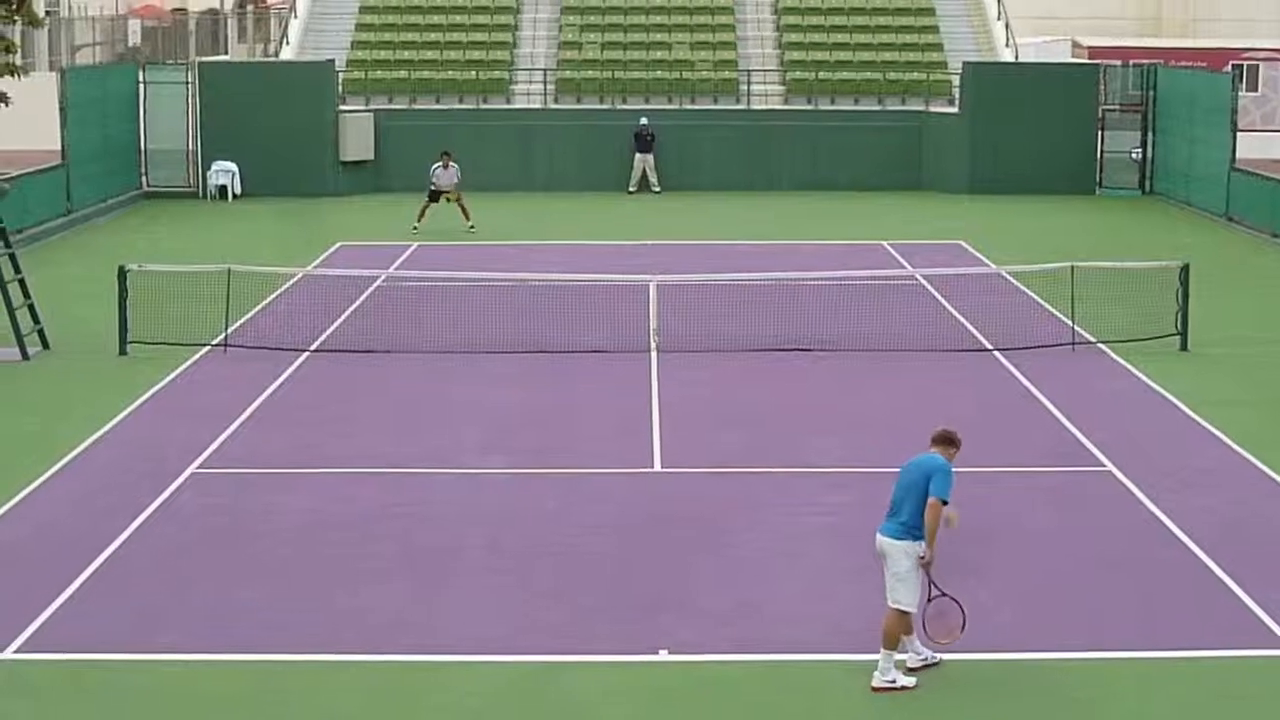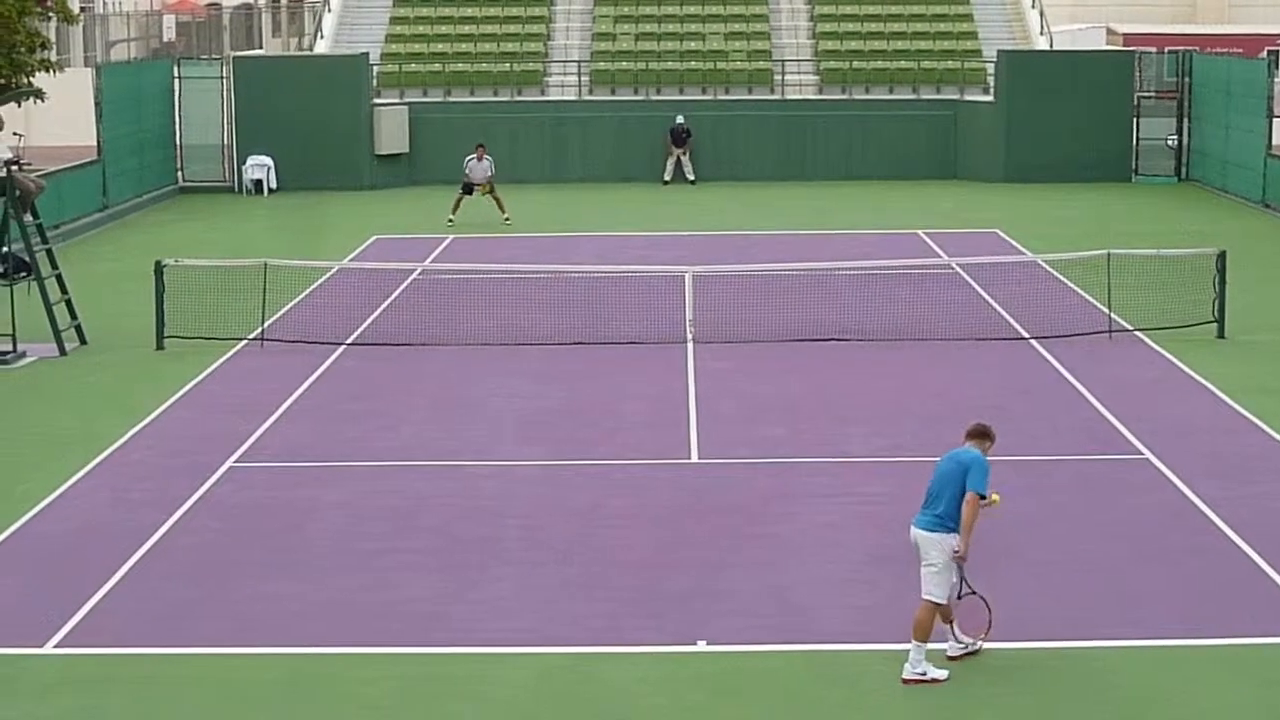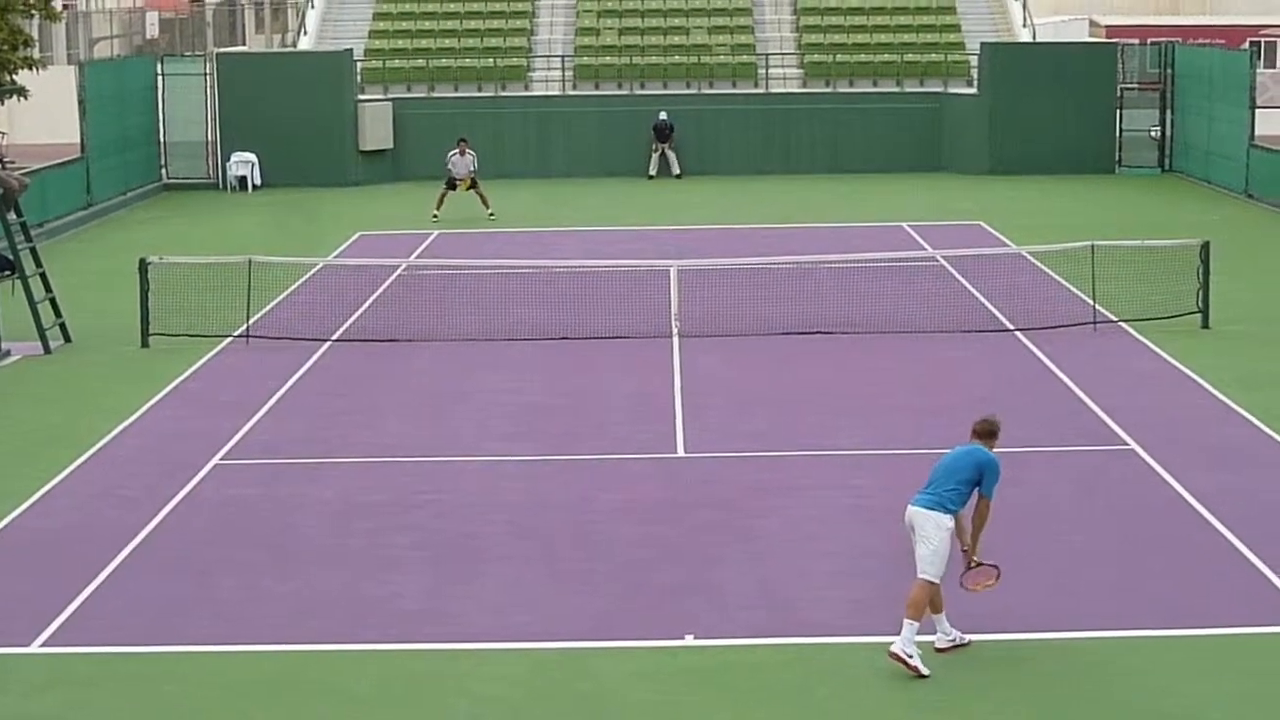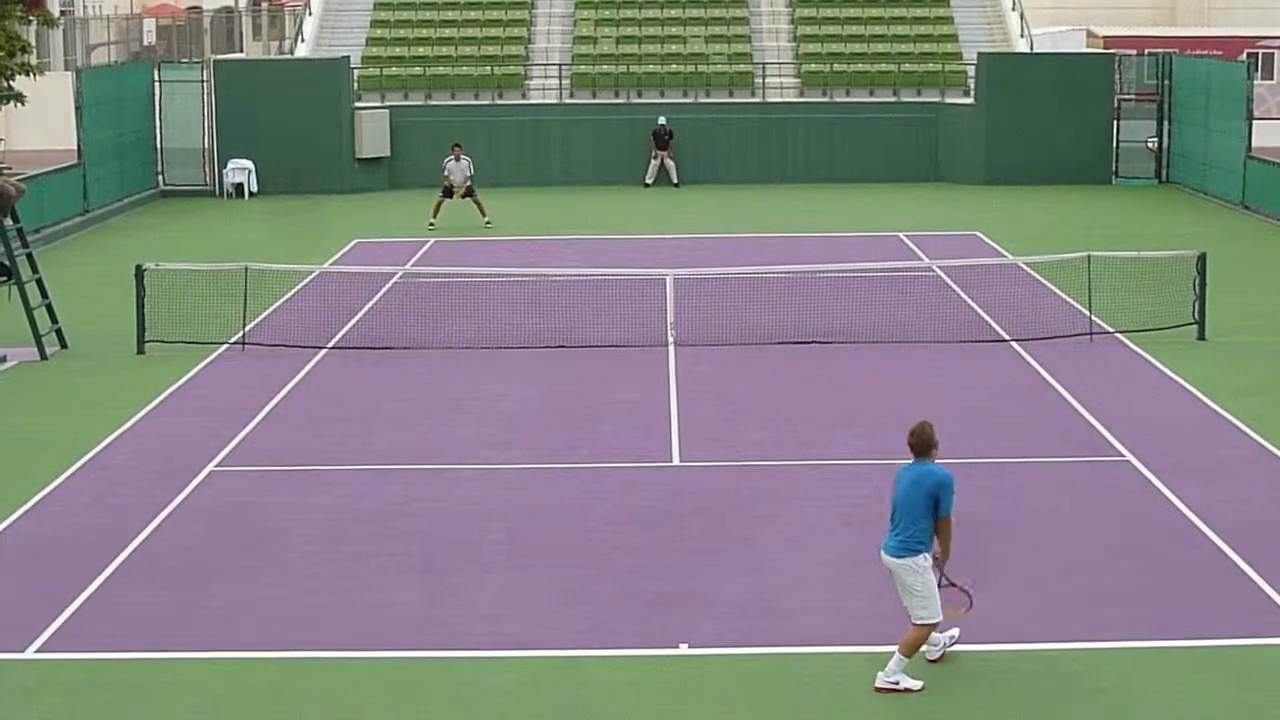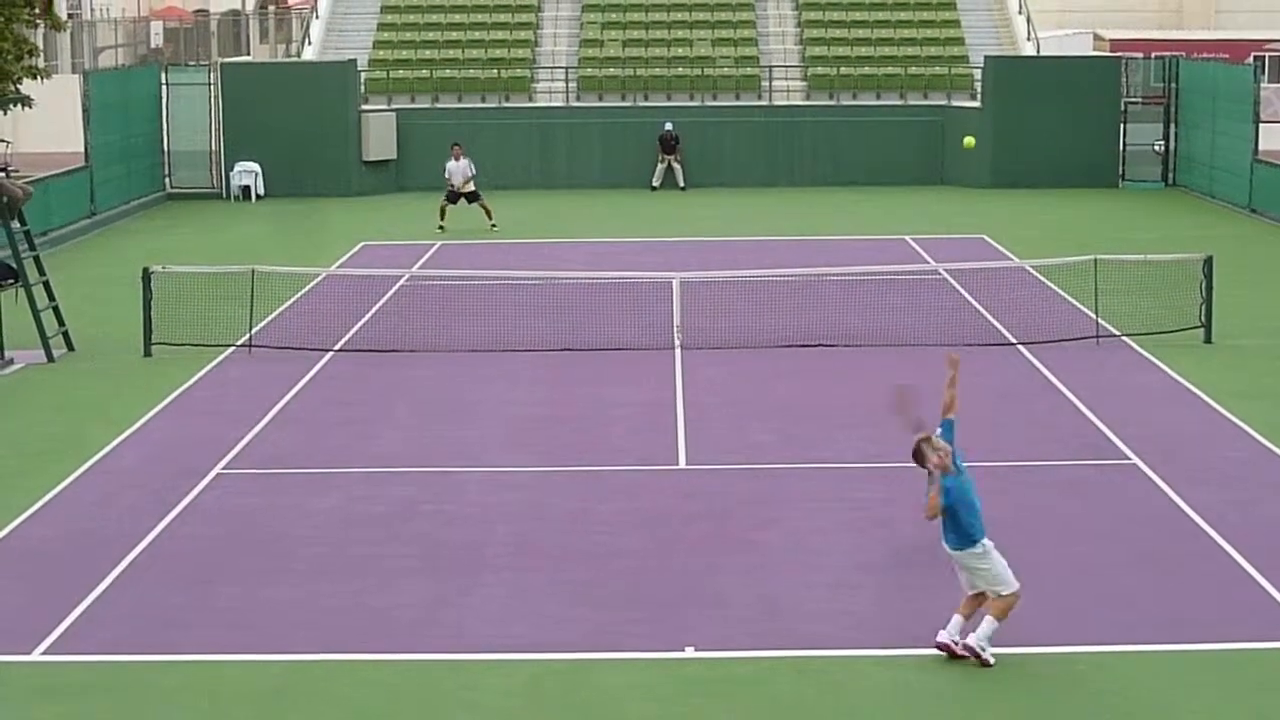
dt=1s
person 1, frame 1
left shoulder: (913, 463)
right shoulder: (941, 467)
right elbow: (932, 505)
right wrist: (928, 548)
left hip: (887, 535)
right hip: (903, 542)
left knee: (904, 601)
right knee: (899, 607)
left ankle: (916, 654)
right ankle: (884, 674)
person 1, frame 2
left shoulder: (949, 458)
right shoulder: (979, 460)
right elbow: (970, 501)
left wrist: (981, 504)
right wrist: (964, 542)
left hip: (922, 527)
right hip: (938, 535)
left knee: (942, 590)
right knee: (932, 599)
left ankle: (957, 643)
right ankle: (915, 666)
person 1, frame 3
left shoulder: (956, 453)
right shoulder: (989, 461)
right elbow: (982, 507)
left wrist: (964, 543)
right wrist: (973, 545)
left hip: (916, 509)
right hip: (934, 517)
left knee: (933, 577)
right knee: (926, 580)
left ankle: (945, 635)
right ankle: (905, 645)
person 1, frame 4
left shoulder: (903, 474)
right shoulder: (942, 478)
right elbow: (943, 524)
right wrist: (944, 554)
left hip: (893, 551)
right hip: (911, 557)
left knee: (922, 607)
right knee: (925, 621)
left ankle: (935, 644)
right ankle: (889, 676)
person 1, frame 5
left shoulder: (947, 453)
right shoulder: (943, 484)
left elbow: (947, 413)
right elbow: (931, 513)
left wrist: (952, 375)
right wrist: (933, 480)
left hip: (962, 547)
right hip: (971, 549)
left knee: (979, 592)
right knee: (1010, 594)
left ankle: (949, 635)
right ankle: (978, 639)
